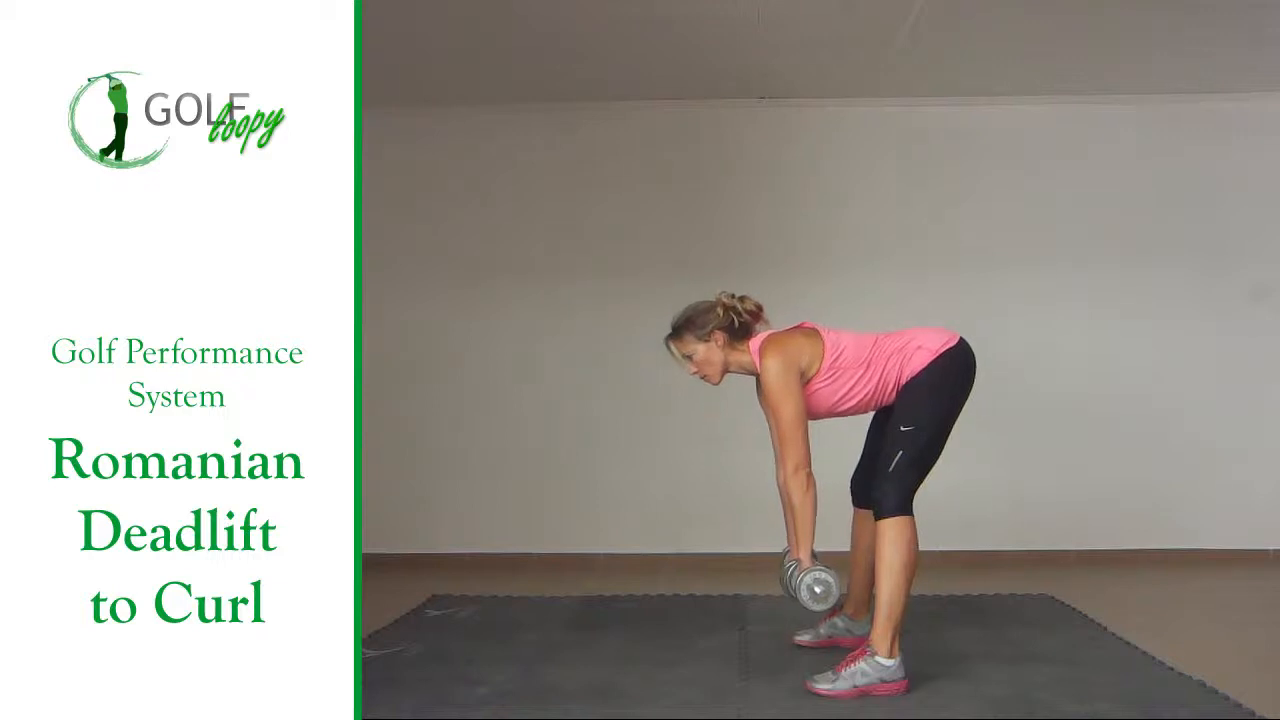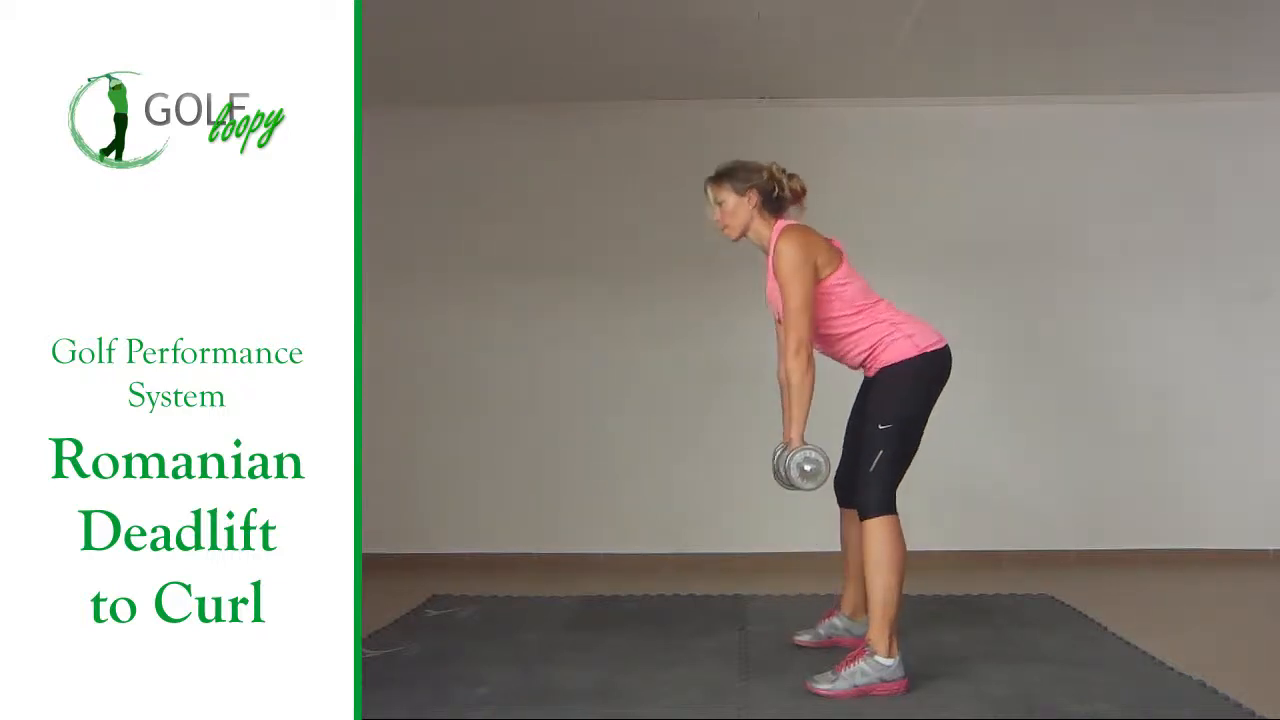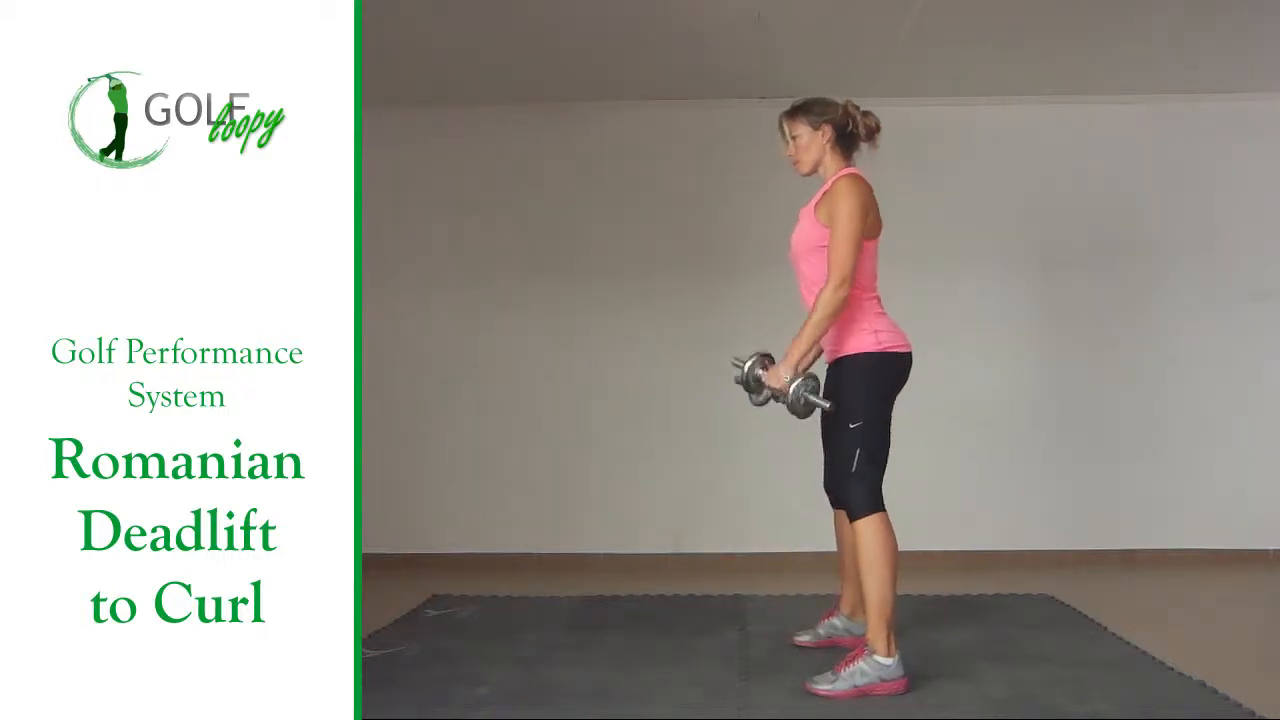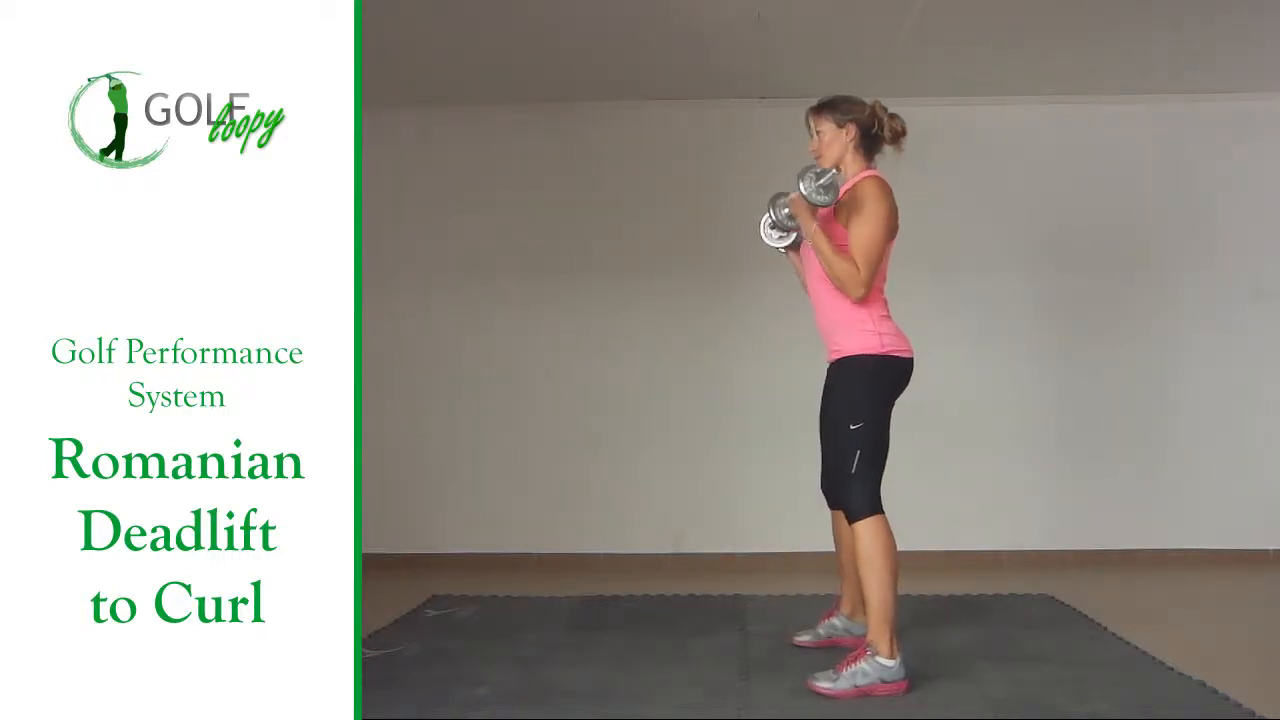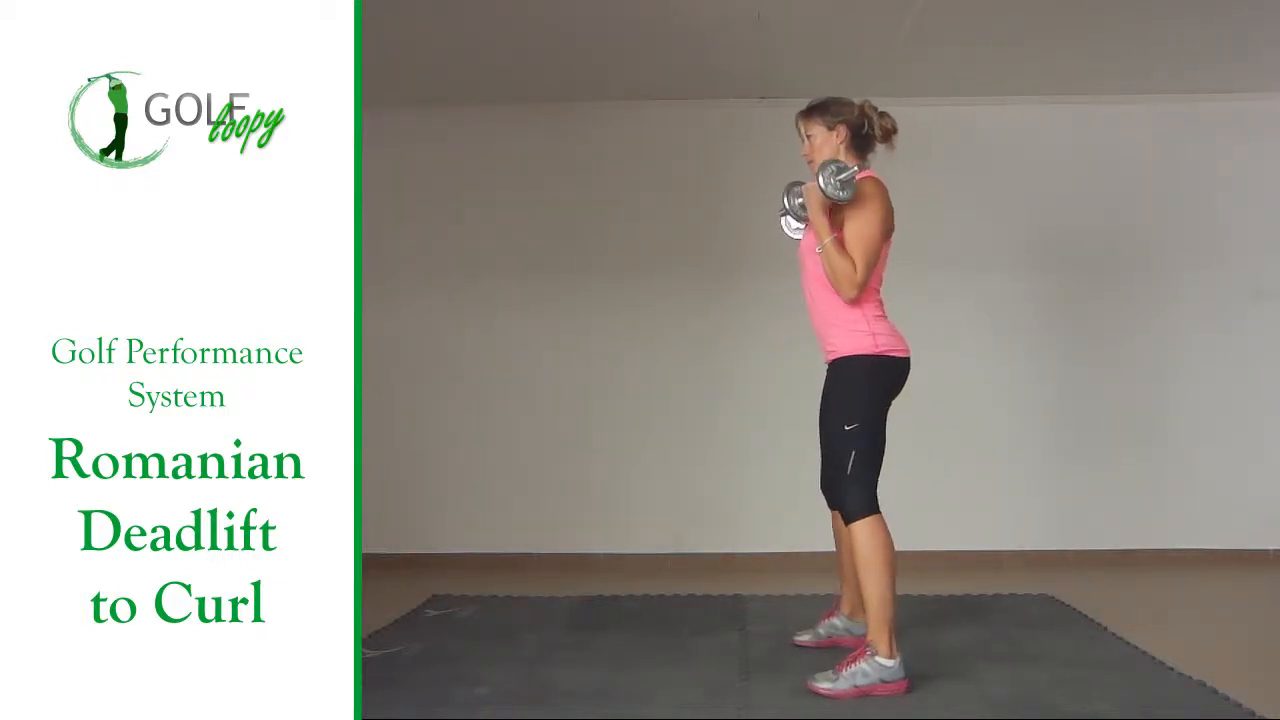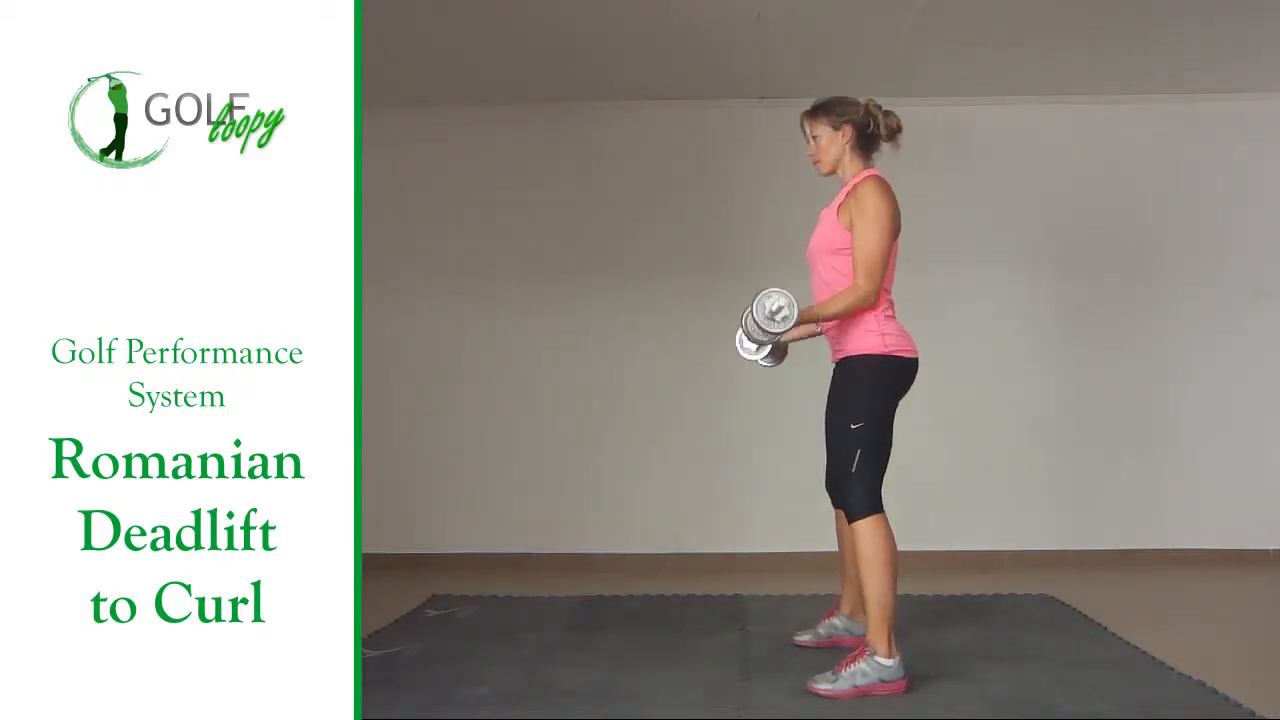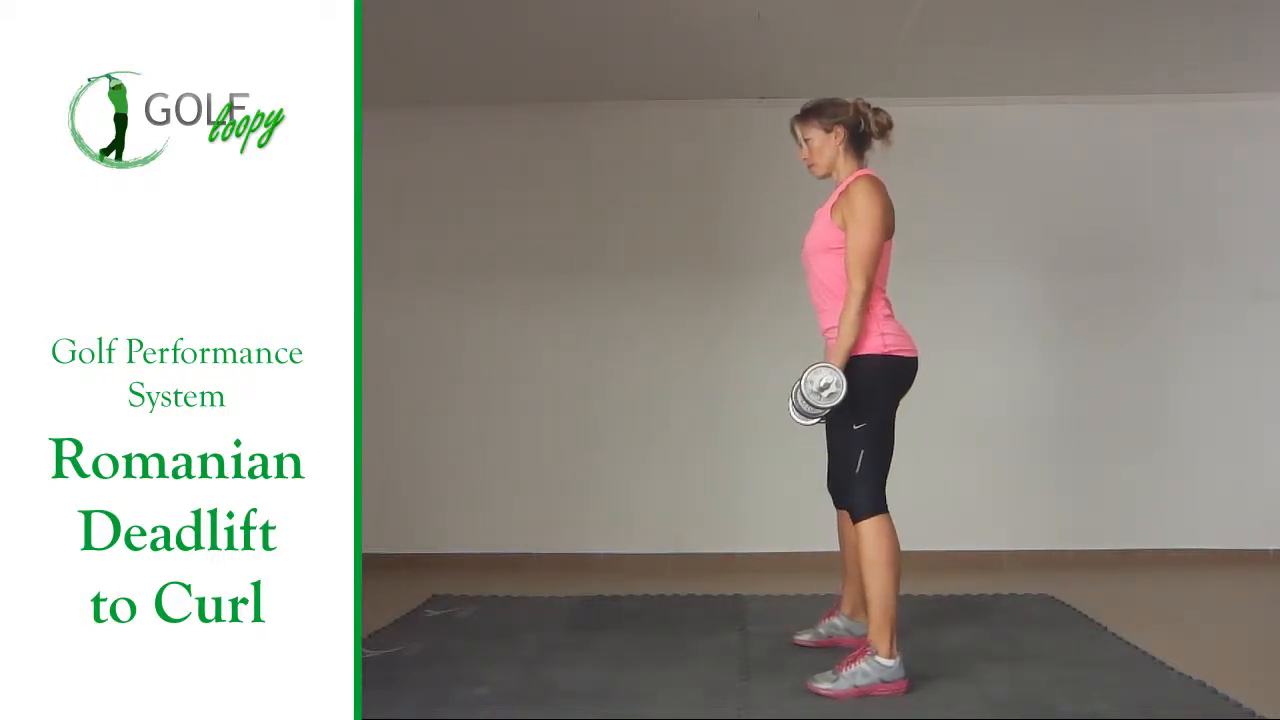
dt=0.7s
person 1, frame 1
left shoulder: (775, 358)
right shoulder: (766, 370)
left elbow: (800, 472)
right elbow: (785, 470)
left wrist: (805, 556)
right wrist: (794, 547)
left hip: (938, 365)
right hip: (917, 373)
left knee: (889, 494)
right knee: (866, 489)
left ankle: (883, 659)
right ankle: (854, 618)
person 1, frame 2
left shoulder: (792, 243)
right shoulder: (777, 254)
left elbow: (801, 350)
right elbow: (789, 355)
left wrist: (798, 438)
right wrist: (789, 437)
left hip: (911, 360)
right hip: (891, 367)
left knee: (871, 496)
right knee: (850, 488)
left ankle: (883, 660)
right ankle: (852, 617)
person 1, frame 3
left shoulder: (849, 188)
right shoulder: (827, 198)
left elbow: (840, 286)
left wrist: (791, 359)
right wrist: (806, 361)
left hip: (869, 356)
right hip: (850, 358)
left knee: (860, 495)
right knee: (841, 491)
left ankle: (882, 658)
right ankle: (851, 616)
person 1, frame 4
left shoulder: (870, 190)
right shoulder: (844, 195)
left elbow: (857, 285)
left wrist: (814, 227)
right wrist: (795, 243)
left hip: (870, 360)
right hip: (850, 360)
left knee: (860, 497)
right knee: (839, 490)
left ankle: (884, 658)
right ankle: (852, 616)
person 1, frame 5
left shoulder: (866, 191)
right shoulder: (841, 197)
left elbow: (851, 285)
left wrist: (820, 221)
right wrist: (810, 226)
left hip: (867, 359)
right hip: (849, 361)
left knee: (856, 496)
right knee: (839, 491)
left ankle: (883, 658)
right ankle: (851, 617)
person 1, frame 6
left shoulder: (870, 190)
right shoulder: (848, 197)
left elbow: (867, 288)
left wrist: (805, 315)
right wrist: (805, 323)
left hip: (874, 360)
right hip: (857, 360)
left knee: (861, 497)
right knee: (844, 491)
left ankle: (884, 659)
right ankle: (852, 616)
person 1, frame 7
left shoulder: (863, 190)
right shoulder: (843, 197)
left elbow: (860, 289)
left wrist: (837, 363)
left hip: (872, 359)
right hip: (857, 359)
left knee: (865, 498)
right knee: (845, 492)
left ankle: (883, 658)
right ankle: (852, 617)
